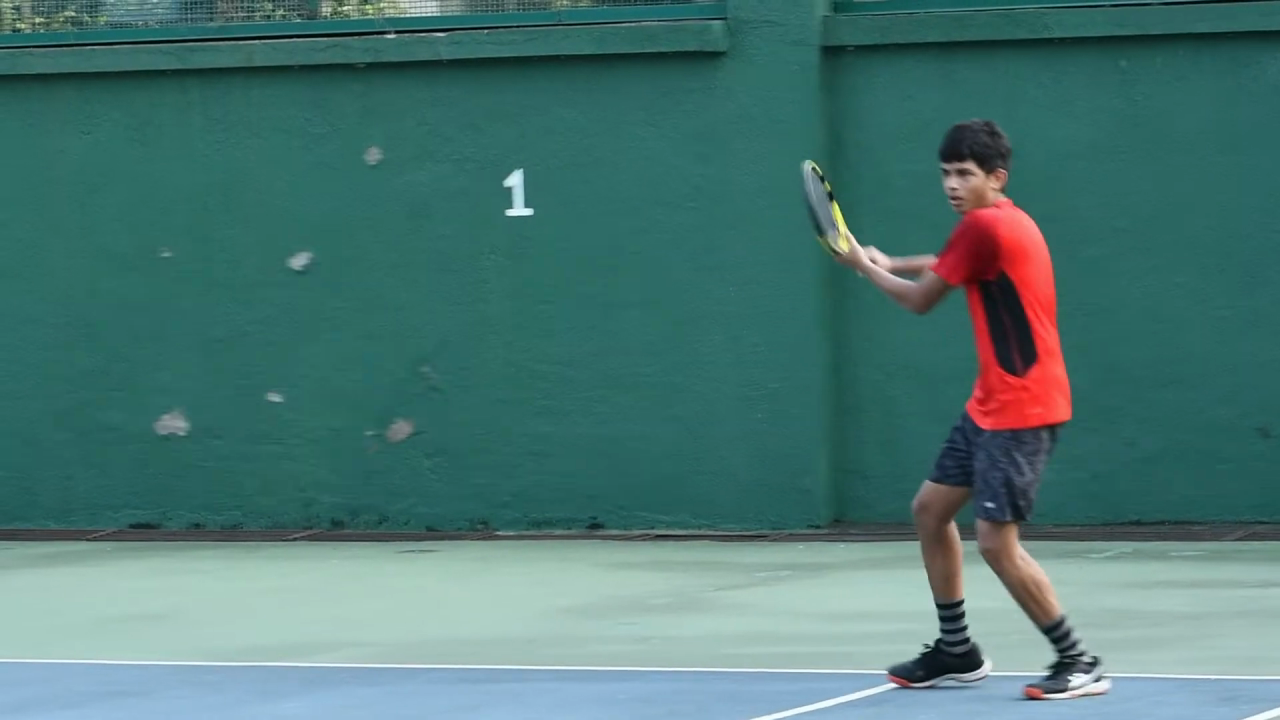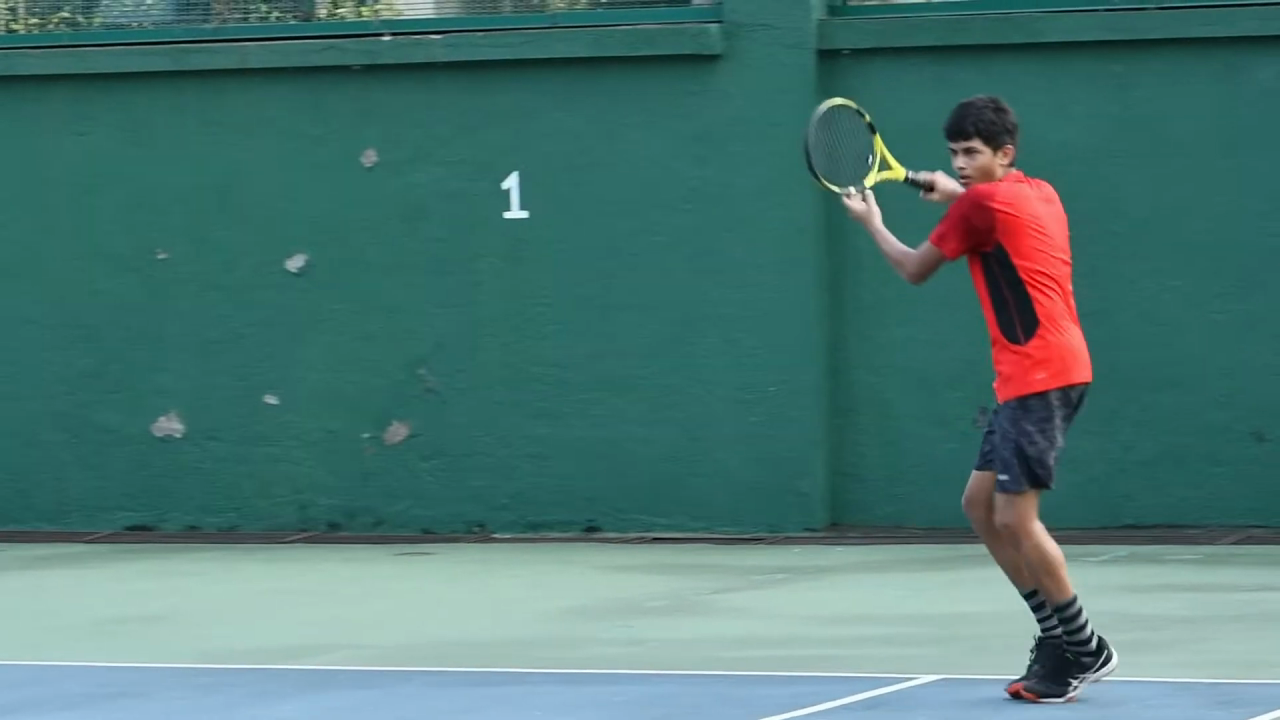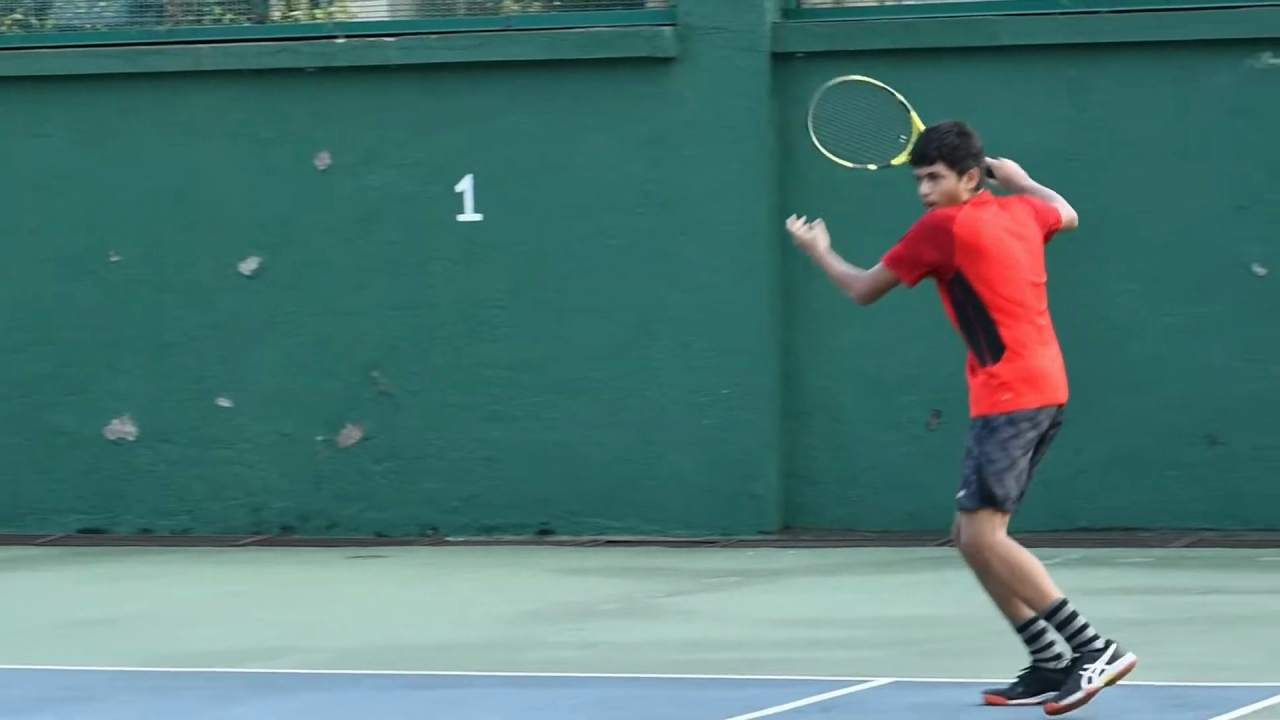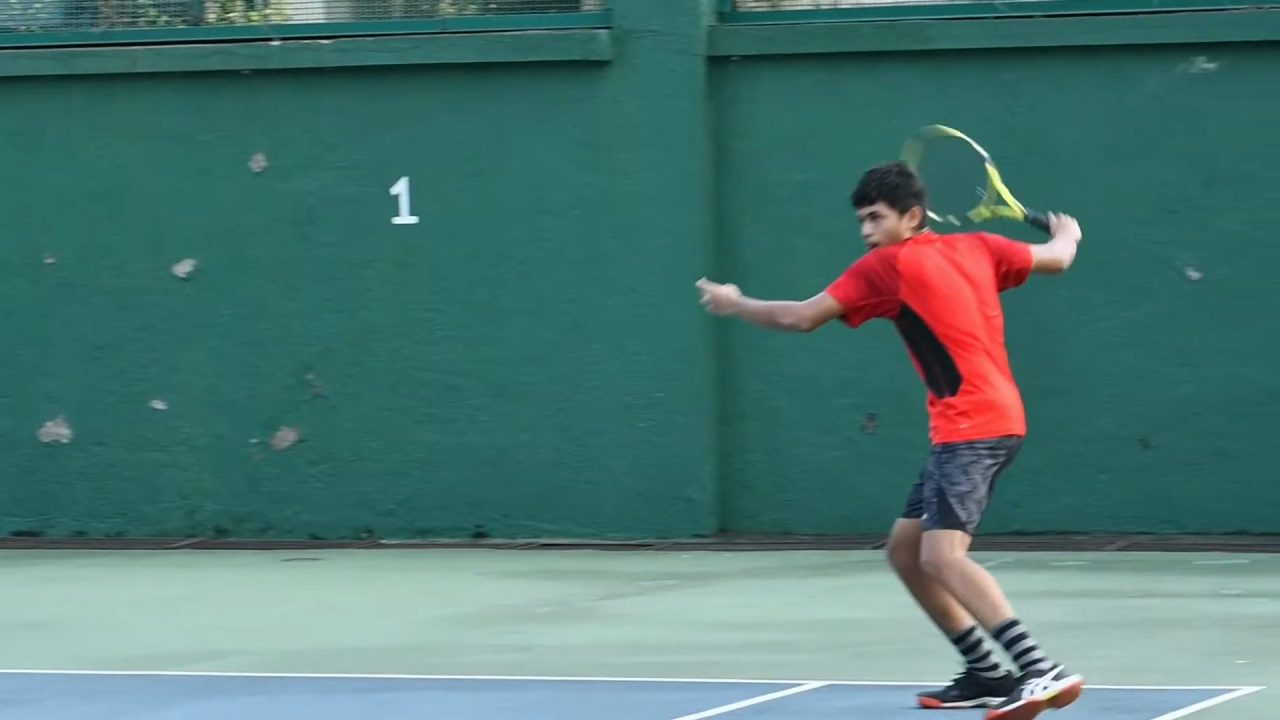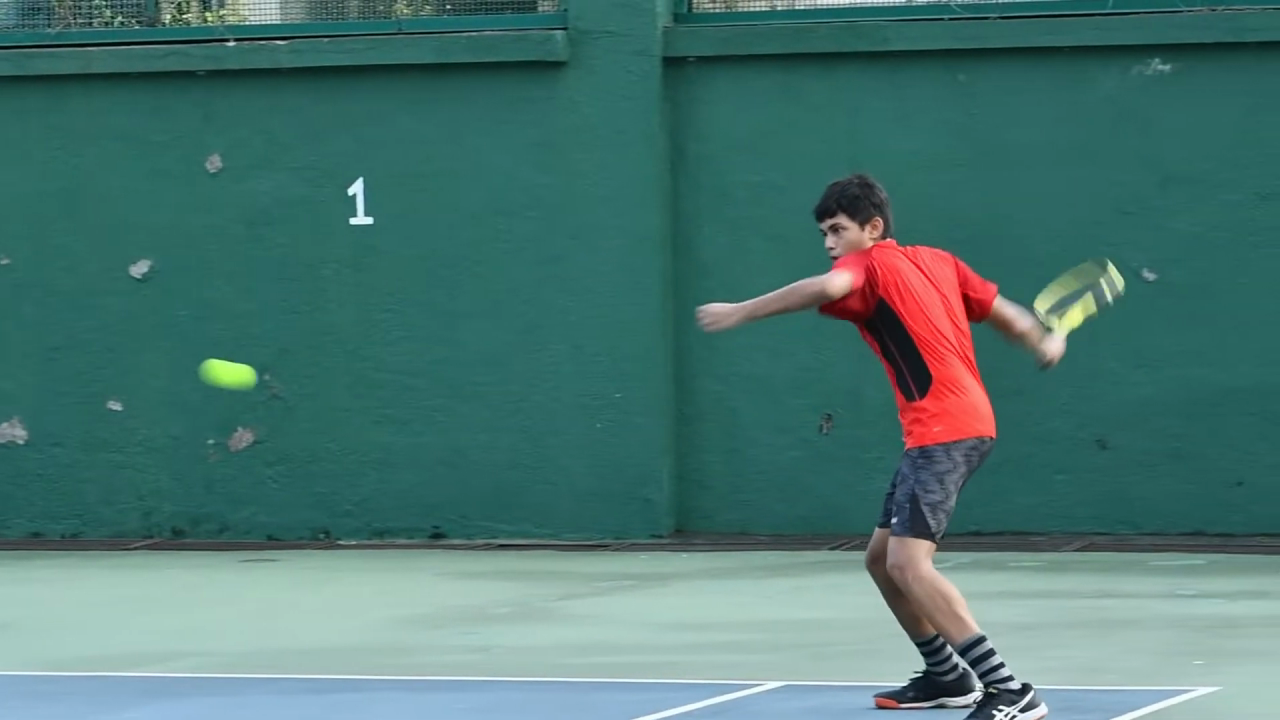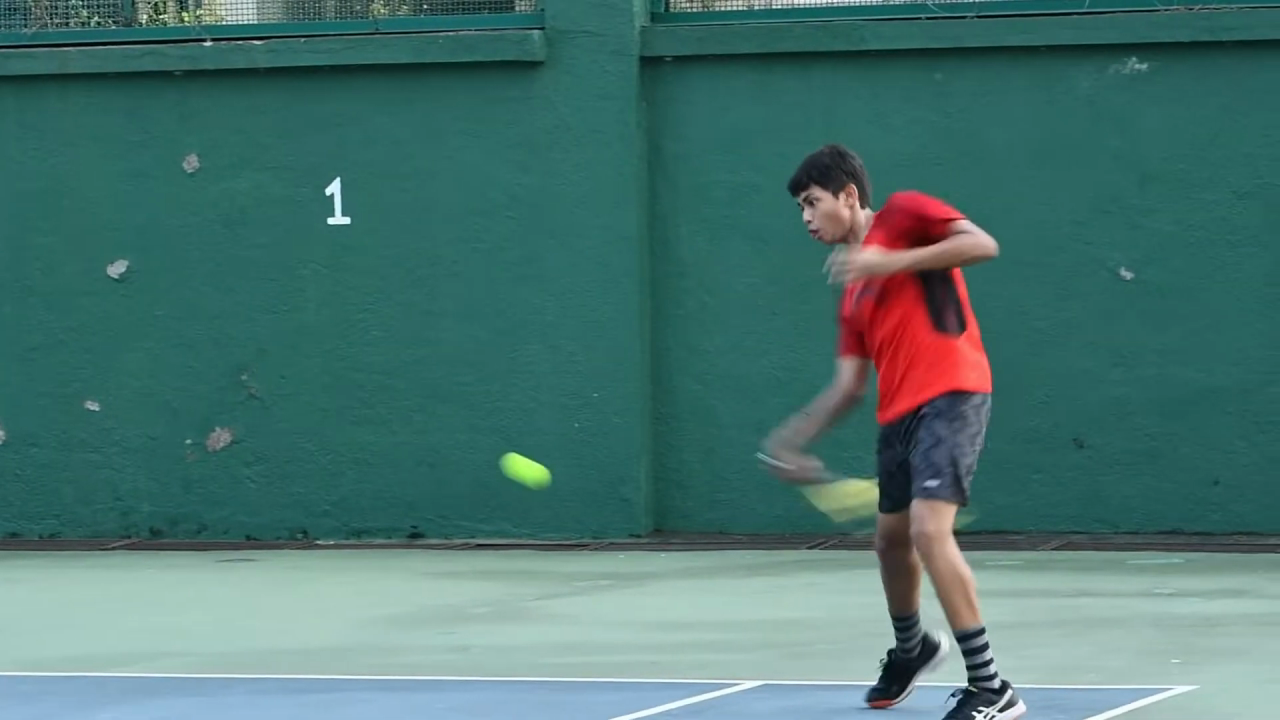
dt=0.3s
person 1, frame 1
left shoulder: (985, 224)
right shoulder: (1007, 220)
left elbow: (920, 301)
left wrist: (864, 265)
right wrist: (894, 263)
left hip: (1023, 408)
right hip: (990, 404)
left knee: (997, 542)
right knee: (930, 510)
left ankle: (1081, 663)
right ankle: (957, 646)
person 1, frame 2
left shoulder: (980, 202)
right shoulder: (1039, 193)
left elbow: (915, 270)
left wrist: (872, 221)
right wrist: (957, 191)
left hip: (1040, 376)
right hip: (1027, 378)
left knee: (1014, 518)
right knee: (979, 504)
left ankle: (1085, 649)
right ankle: (1057, 639)
person 1, frame 3
left shoulder: (941, 227)
right shoulder: (1022, 210)
left elbow: (861, 289)
right elbow: (1063, 212)
left wrist: (820, 250)
right wrist: (1019, 178)
left hip: (1012, 399)
right hip: (1037, 393)
left knee: (985, 539)
right knee: (971, 537)
left ankle: (1097, 650)
right ankle: (1051, 664)
person 1, frame 4
left shoulder: (886, 266)
right shoulder: (978, 246)
left elbow: (801, 318)
right elbow: (1056, 259)
left wrist: (735, 304)
right wrist: (1067, 231)
left hip: (971, 428)
right hip: (989, 423)
left knee: (943, 556)
right knee: (903, 551)
left ankle: (1041, 671)
right ankle: (986, 672)
person 1, frame 5
left shoulder: (867, 261)
right shoulder: (941, 261)
left elbow: (827, 288)
right elbow: (1007, 316)
left wrist: (741, 311)
right wrist: (1046, 344)
left hip: (942, 432)
right hip: (934, 433)
left knee: (907, 562)
right knee: (882, 559)
right ankle: (946, 674)
person 1, frame 6
left shoulder: (905, 212)
right shoulder: (855, 292)
left elbow: (984, 245)
right elbow: (849, 382)
left wrist: (894, 261)
right wrist: (798, 434)
left hip: (951, 391)
right hip: (900, 410)
left knee: (929, 531)
right knee: (892, 537)
right ankle: (910, 648)
